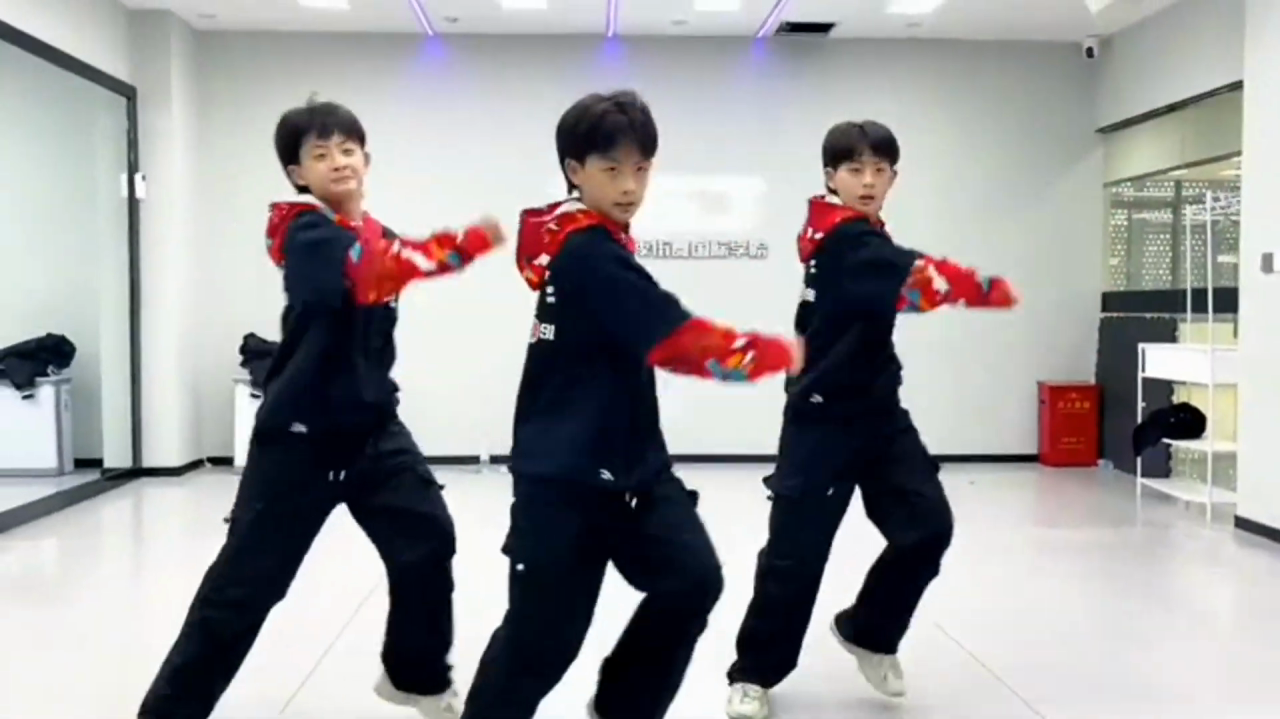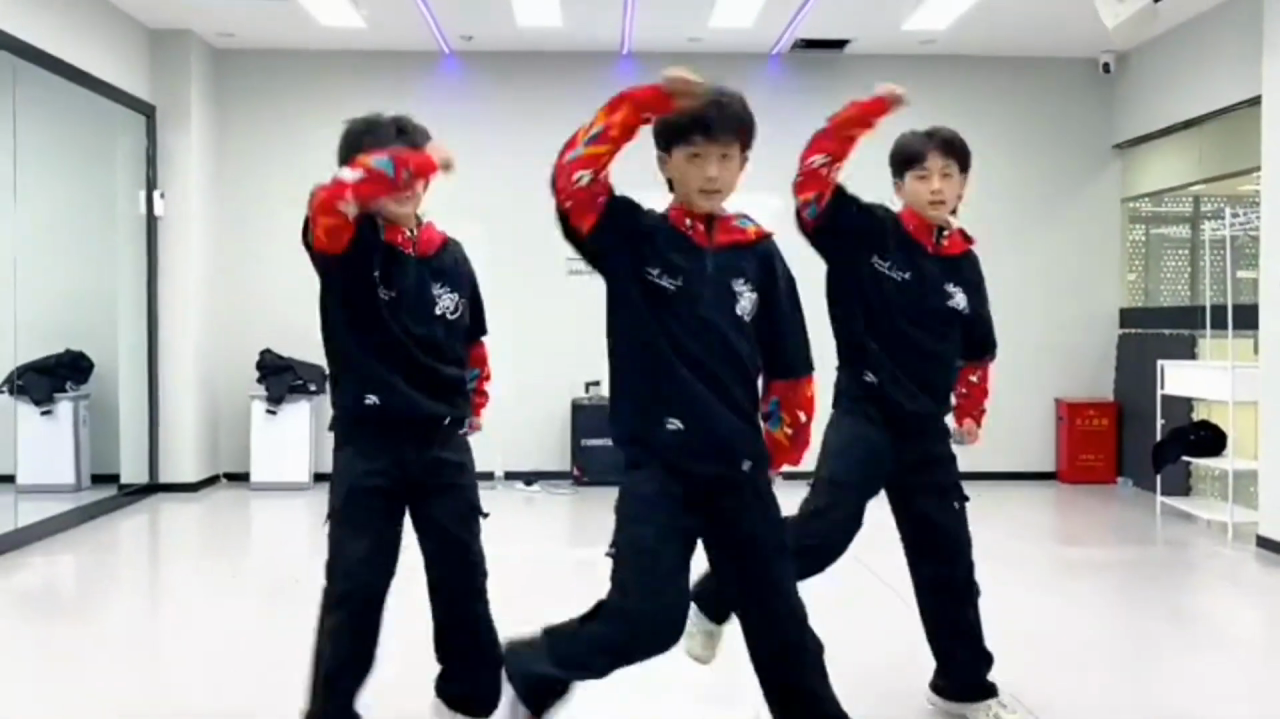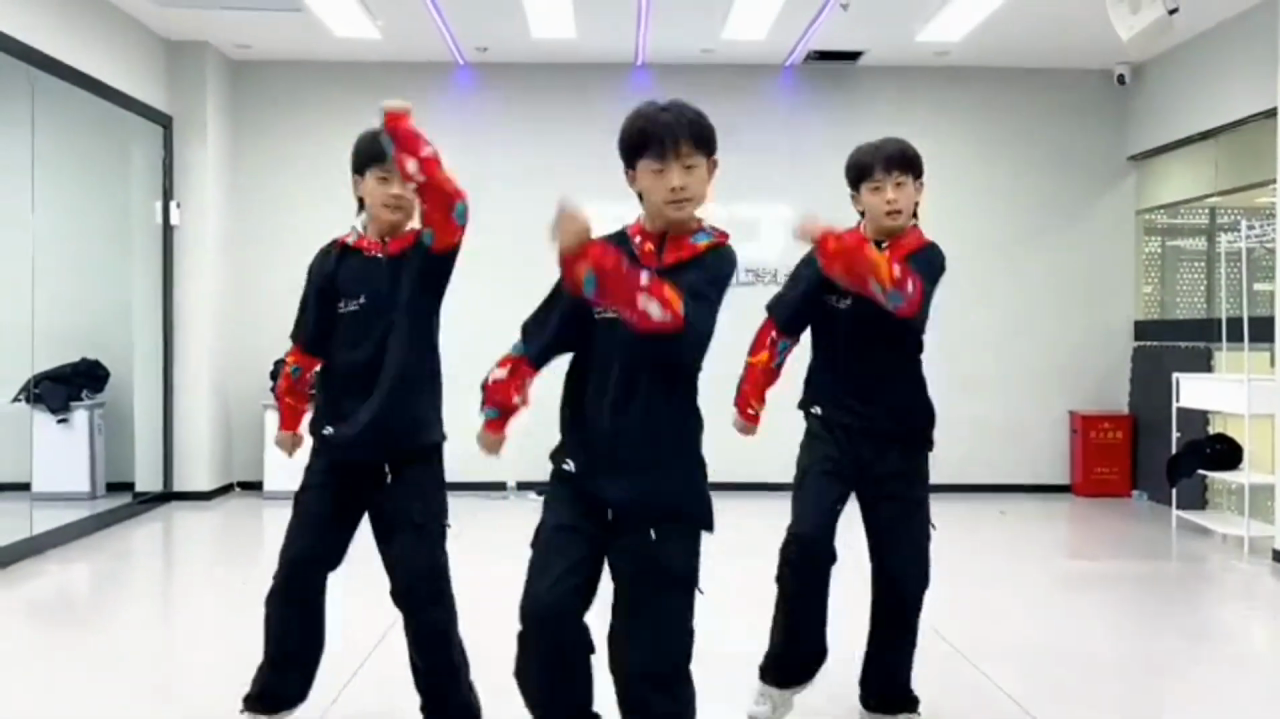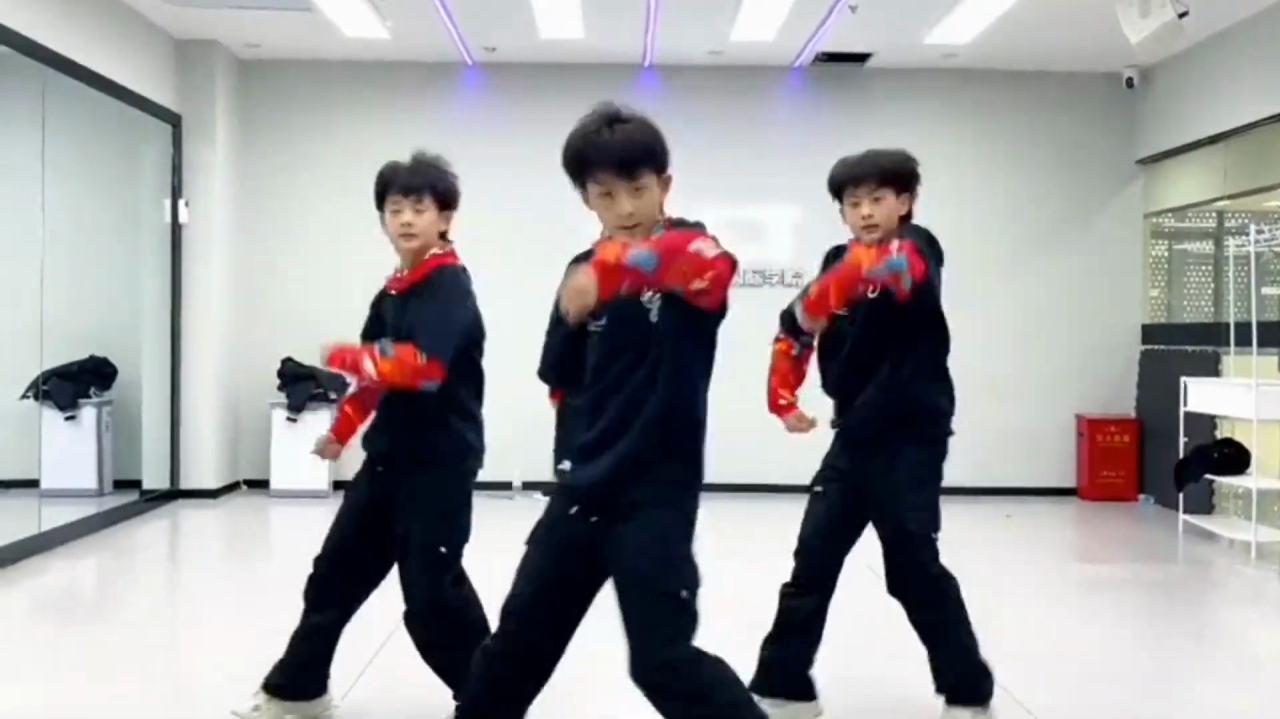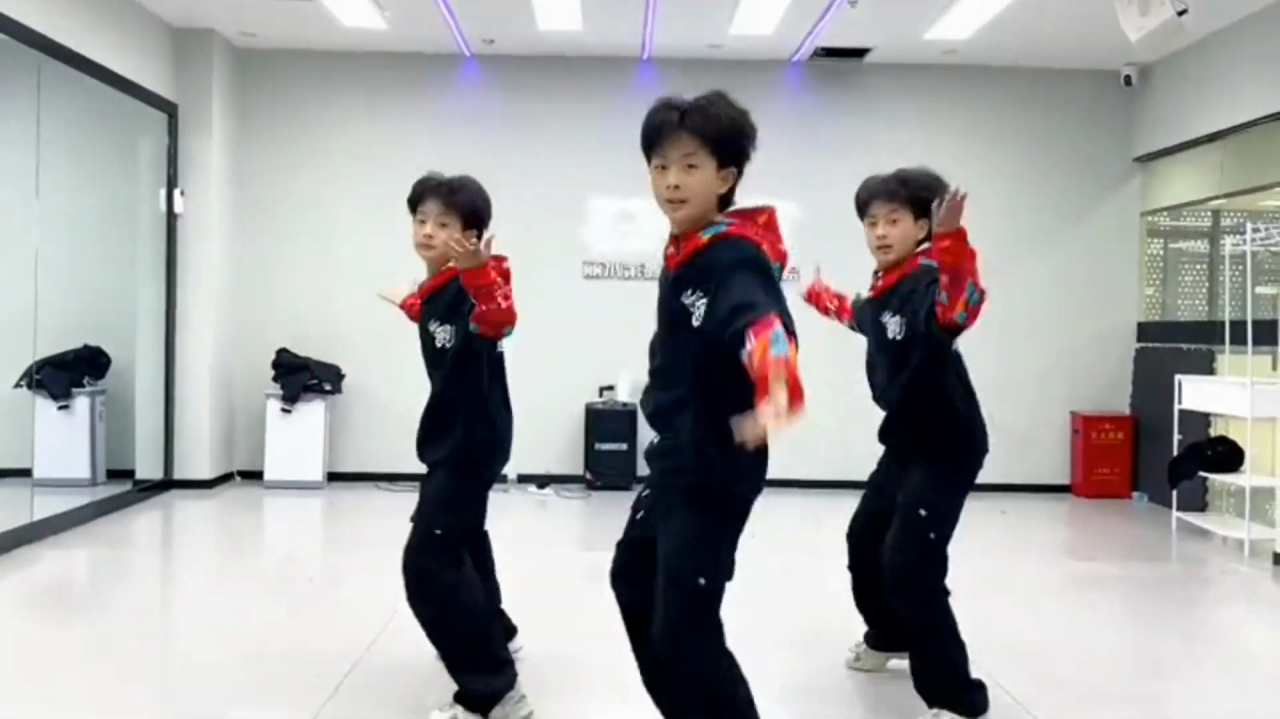
dt=0.4s
person 1, frame 1
left shoulder: (582, 244)
right shoulder: (590, 255)
right elbow: (680, 342)
right wrist: (776, 353)
left hip: (631, 467)
right hip: (566, 477)
left knee: (692, 581)
right knee: (544, 631)
person 1, frame 2
left shoulder: (758, 254)
right shoulder: (632, 236)
left elbow: (790, 372)
right elbow: (573, 182)
left wrist: (781, 447)
right wrist: (647, 100)
left hip: (736, 467)
right hip: (655, 462)
left knee: (780, 621)
right knee: (647, 619)
person 1, frame 3
left shoulder: (712, 261)
right shoulder: (600, 253)
left elbow: (664, 316)
right elbow: (536, 342)
left wrist: (592, 263)
right wrist: (497, 410)
left hip: (663, 494)
right hip: (580, 482)
left knee: (651, 655)
right knee: (546, 623)
person 1, frame 4
left shoulder: (682, 248)
right shoulder: (582, 275)
left elbow: (712, 269)
left wrist: (615, 268)
left hip: (655, 498)
right hip: (584, 492)
left knee: (663, 662)
right knee: (519, 638)
person 1, frame 5
left shoulder: (738, 256)
right shoulder: (682, 253)
left elbow: (765, 327)
left wrist: (777, 397)
left hip: (713, 476)
right hip: (672, 466)
left knee: (682, 634)
right knee: (634, 583)
person 2, frame 1
left shoulder: (376, 240)
right shoulder: (309, 233)
right elbow: (371, 272)
right wrist: (465, 245)
left hip: (374, 431)
right hip: (297, 443)
left knee: (428, 546)
right knee: (246, 580)
person 2, frame 2
left shoulder: (449, 255)
right shoulder: (345, 246)
right elbow: (329, 205)
left wrist: (474, 401)
right wrist: (410, 159)
left hip: (442, 443)
right hip: (369, 441)
left knee: (459, 576)
right knee: (356, 575)
person 2, frame 3
left shoulder: (431, 253)
right shoulder: (333, 261)
left elbow: (451, 211)
right elbow: (306, 349)
left wrist: (403, 129)
right wrist: (290, 418)
left hip: (409, 455)
right hip: (338, 449)
left knee: (421, 583)
right knee: (300, 566)
person 2, frame 4
left shoulder: (449, 286)
right shoulder: (390, 294)
left elbow: (418, 367)
left wrist: (346, 355)
right wrist: (342, 430)
left hip: (441, 462)
right hip: (387, 458)
left knee: (432, 590)
right knee: (337, 570)
person 2, frame 5
left shoulder: (472, 283)
right shoulder: (434, 288)
left elbow: (498, 319)
left wrist: (482, 275)
right wrist: (411, 307)
left hip: (469, 448)
right hip: (450, 443)
left knee: (432, 562)
right knee: (460, 546)
right ankle: (493, 636)
person 3, frame 1
left shoulder: (872, 240)
right shoulder: (845, 240)
right elbow: (920, 281)
right wrist: (990, 289)
left hip: (881, 411)
right hip: (822, 418)
left knee: (928, 526)
right knee: (797, 550)
left ankle: (869, 634)
person 3, frame 2
left shoulder: (965, 264)
right shoulder: (866, 230)
left elbow: (974, 351)
right elbow: (811, 183)
left wrist: (969, 412)
right wrist: (866, 111)
left hip: (924, 429)
right hip: (863, 415)
left knee: (949, 559)
right knee: (821, 531)
right ankle: (714, 601)
person 3, frame 3
left shoulder: (925, 259)
right shoulder: (821, 262)
left elbow: (898, 294)
right elbow: (777, 330)
left wrist: (840, 246)
right wrist: (747, 401)
left hip: (899, 442)
right hip: (830, 433)
left knee: (903, 574)
right knee: (807, 547)
person 3, frame 4
left shoulder: (915, 247)
right shoulder: (836, 262)
left elbow: (899, 264)
right elbow: (793, 332)
left wrist: (823, 294)
right wrist: (783, 399)
left hip: (910, 439)
right hip: (854, 438)
left knee: (912, 569)
right knee: (813, 560)
person 3, frame 5
left shoulder: (929, 280)
right shoulder: (883, 289)
left elbow: (960, 307)
left wrist: (951, 238)
right wrist: (825, 299)
left hip: (944, 447)
right hip: (903, 440)
left knee: (909, 566)
right knee: (865, 540)
right ankle: (889, 635)
